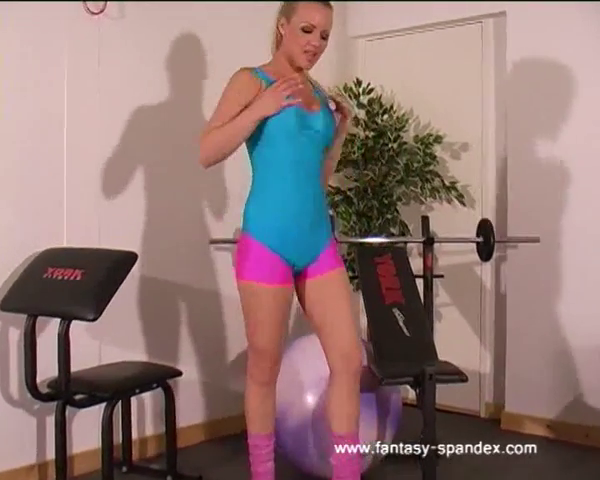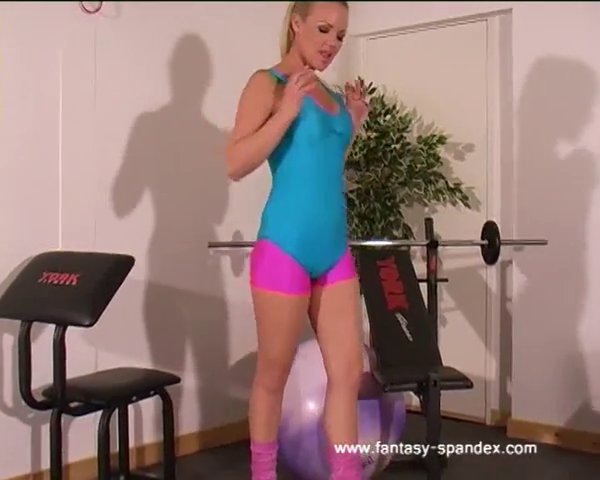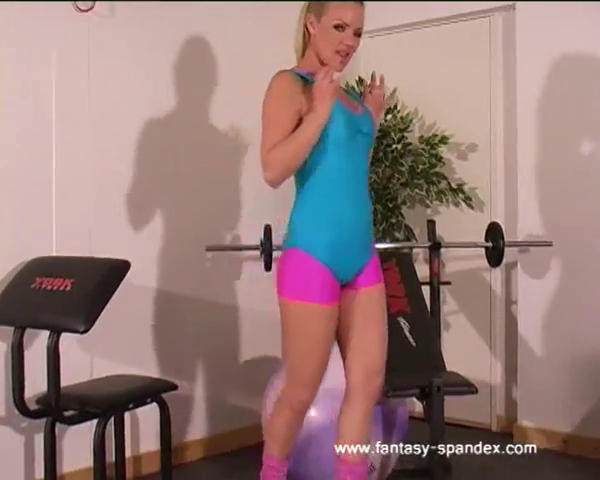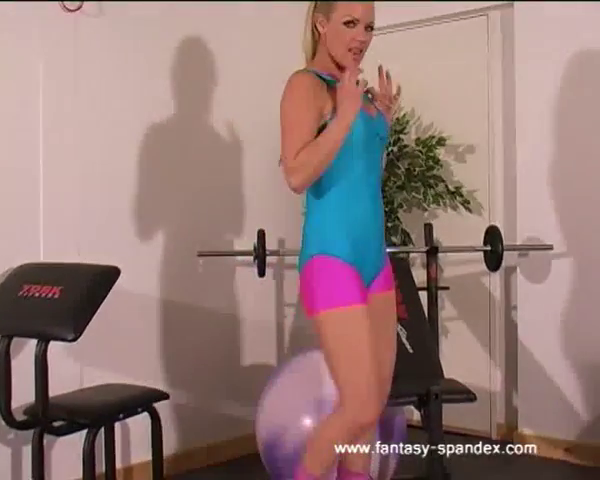
dt=0.2s
person 1, frame 1
left shoulder: (323, 96)
right shoulder: (251, 80)
right elbow: (207, 153)
left wrist: (340, 131)
right wrist: (261, 107)
left hip: (319, 241)
right hip: (267, 240)
left knee: (348, 361)
right knee: (265, 367)
person 1, frame 2
left shoulder: (331, 95)
right shoulder: (267, 84)
right elbow: (236, 164)
left wrist: (353, 124)
right wrist: (287, 110)
left hip: (335, 249)
right hip: (285, 246)
left knee: (348, 373)
right knee: (273, 374)
person 1, frame 3
left shoulder: (349, 94)
right shoulder: (288, 85)
right elbow: (274, 170)
left wrist: (370, 118)
right wrist: (321, 110)
left hip: (361, 254)
right hip: (312, 252)
left knee: (366, 385)
right knee: (301, 389)
person 1, frame 4
left shoulder: (354, 90)
right shoulder: (306, 85)
right elbow: (297, 176)
left wrist: (380, 118)
right wrist: (347, 114)
left hip: (372, 257)
right hip: (329, 257)
left knee: (373, 398)
right knee: (362, 408)
